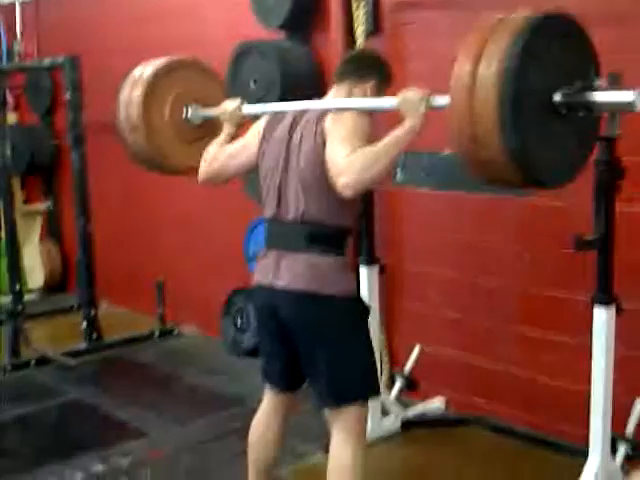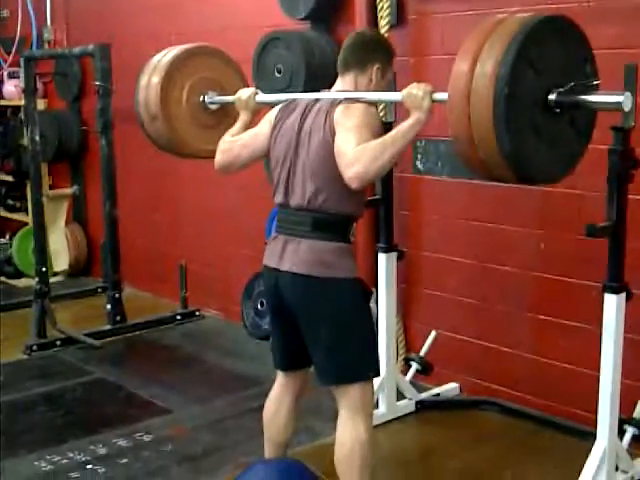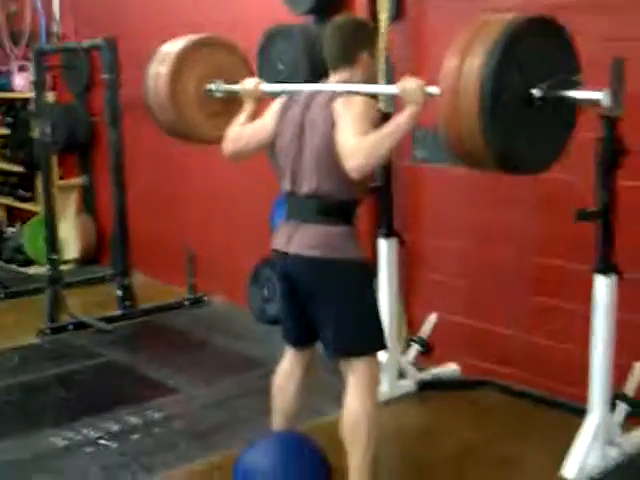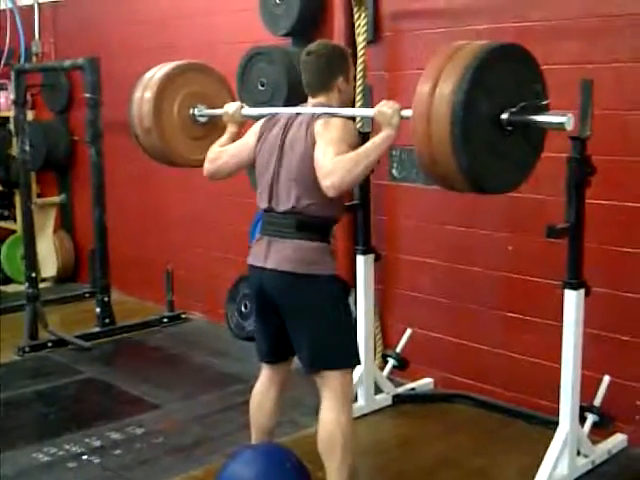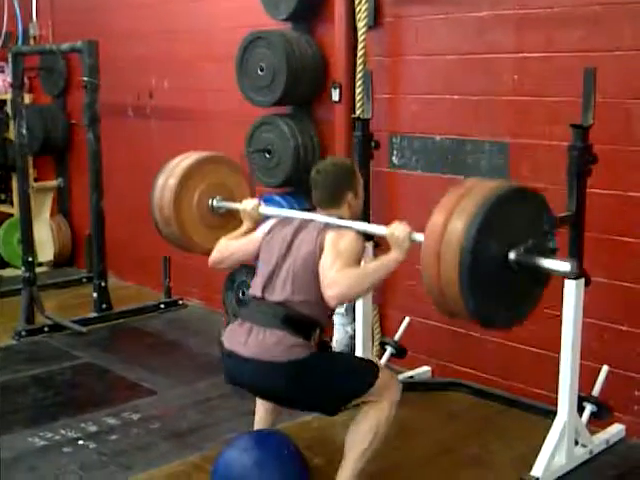
dt=1s
person 1, frame 1
left shoulder: (272, 122)
right shoulder: (348, 119)
left elbow: (208, 170)
right elbow: (349, 179)
left wrist: (228, 126)
right wrist: (409, 124)
left hip: (269, 278)
right hip: (320, 284)
left knee: (276, 396)
right knee: (347, 418)
person 1, frame 2
left shoulder: (284, 110)
right shoulder: (356, 111)
left elbow: (224, 159)
right elbow: (356, 171)
left wrist: (244, 114)
right wrist: (415, 118)
left hip: (278, 262)
right hip: (324, 267)
left knee: (288, 378)
right knee: (355, 401)
person 1, frame 3
left shoulder: (288, 101)
right shoulder: (355, 102)
left elbow: (231, 146)
right elbow: (357, 161)
left wrist: (249, 102)
right wrist: (410, 110)
left hip: (289, 243)
right hip: (331, 248)
left knee: (296, 352)
right knee: (362, 372)
person 1, frame 4
left shoulder: (268, 123)
right shoulder: (333, 124)
left elbow: (212, 166)
right elbow: (333, 180)
left wrist: (232, 125)
right wrist: (385, 133)
left hip: (262, 261)
right hip: (305, 267)
left knee: (272, 371)
right knee: (337, 388)
person 1, frame 5
left shoulder: (278, 224)
right shoulder: (343, 237)
left elbow: (217, 258)
right elbow: (336, 291)
left wrist: (248, 223)
right wrist: (395, 254)
left hip: (233, 354)
right hip: (275, 361)
right knee: (387, 390)
